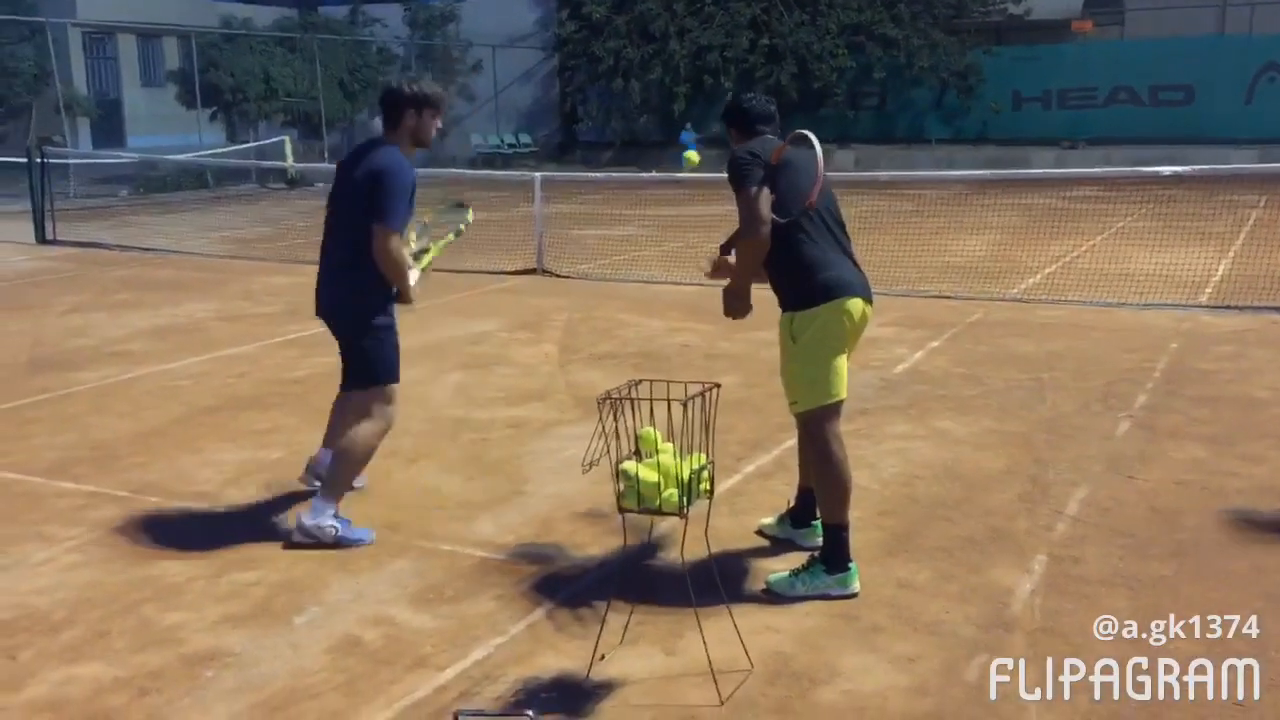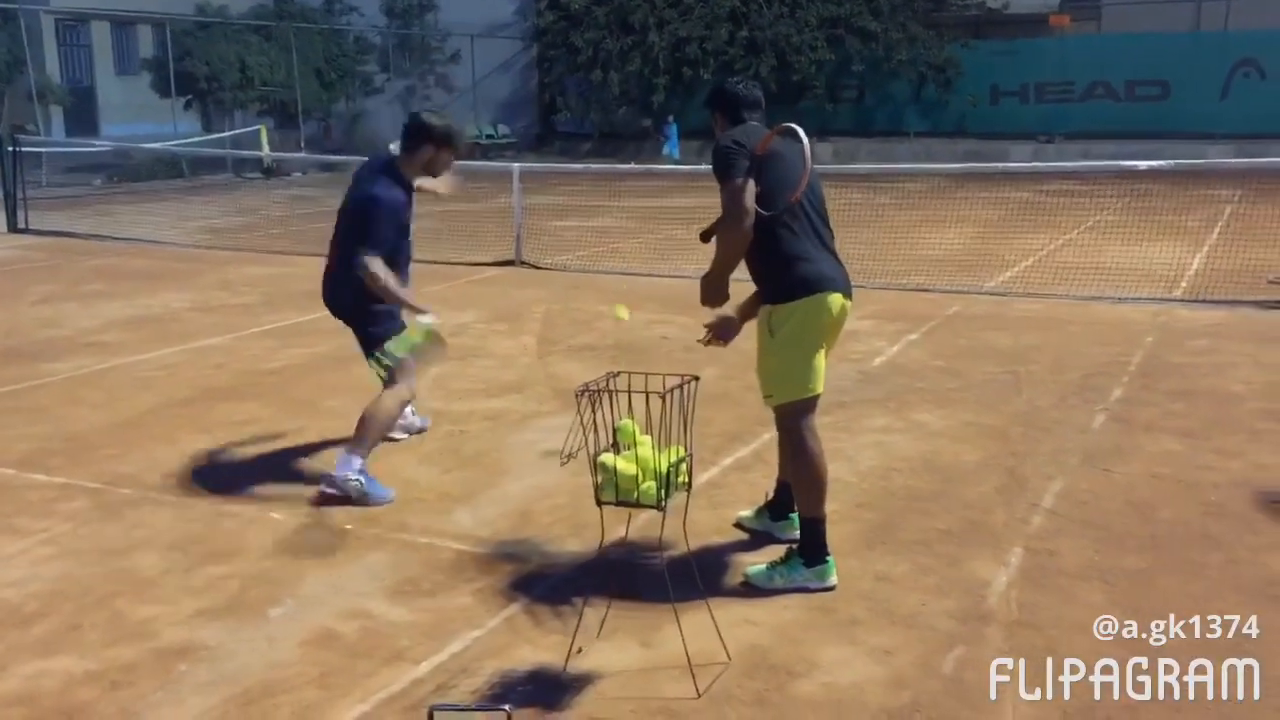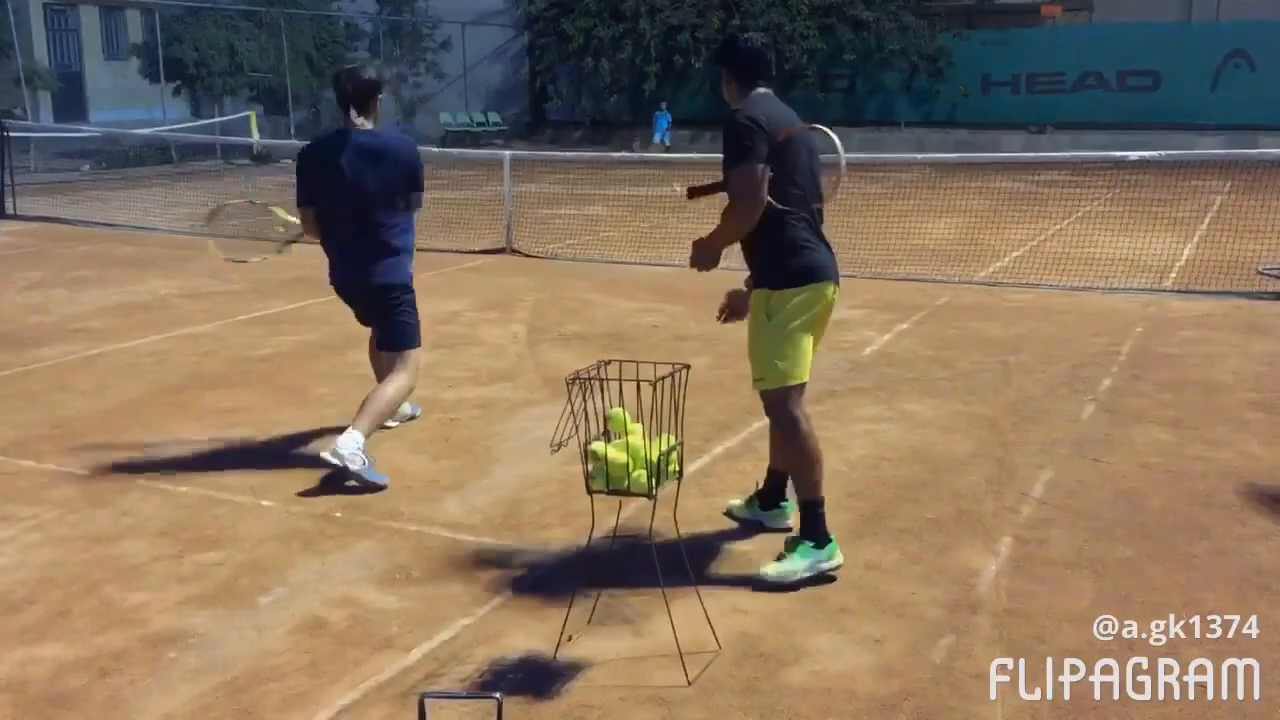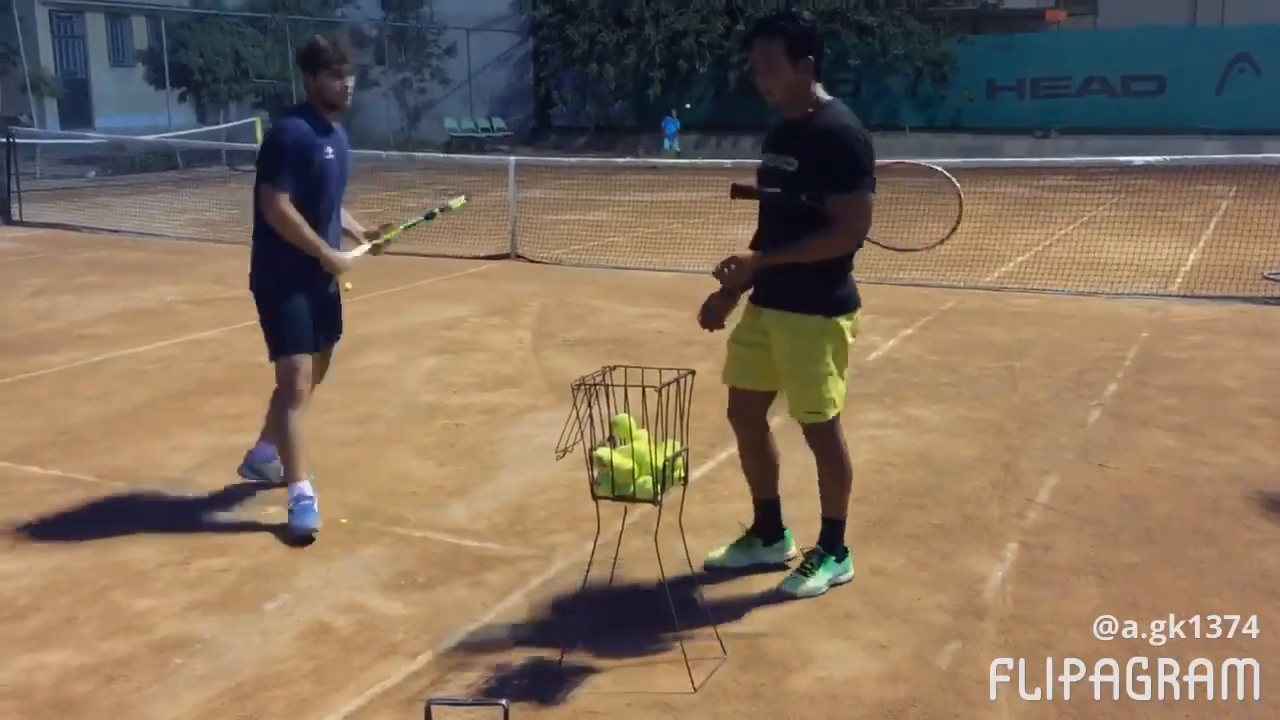
dt=0.7s
person 1, frame 1
left shoulder: (746, 157)
right shoulder: (799, 158)
left elbow: (759, 227)
left wrist: (737, 287)
right wrist: (740, 268)
left hip: (819, 301)
right hip: (850, 293)
left knee: (822, 423)
right knee: (810, 414)
left ankle: (836, 564)
right ankle: (804, 517)
person 1, frame 2
left shoulder: (732, 145)
right shoulder: (787, 149)
left elbow: (741, 218)
left wrist: (715, 278)
right wrist: (739, 317)
left hip: (800, 296)
right hip: (830, 288)
left knee: (796, 417)
right knee: (790, 410)
left ankle: (814, 558)
right ankle: (781, 511)
person 1, frame 3
left shoulder: (745, 121)
right shoulder: (789, 120)
left elbow: (750, 204)
left wrist: (710, 246)
right wrist: (750, 288)
left hip: (790, 282)
right hip: (813, 273)
left knee: (785, 402)
right knee: (783, 398)
left ankle: (816, 539)
right ankle: (772, 500)
person 1, frame 4
left shoulder: (842, 135)
right shoulder: (778, 135)
left elbow: (850, 231)
left wrist: (762, 262)
right wrist: (729, 290)
left hip: (817, 311)
right hip: (766, 304)
left knee: (821, 429)
right knee: (745, 411)
left ankle: (834, 553)
right ankle: (769, 533)
person 2, frame 1
left shoulder: (359, 157)
right shoulder: (395, 168)
right elbow: (386, 247)
left wrist: (397, 263)
right wrist: (405, 285)
left hip: (335, 294)
right hip: (363, 303)
left knee: (362, 378)
right knee: (379, 411)
left ankle: (326, 462)
right ankle: (320, 515)
person 2, frame 2
left shoulder: (380, 168)
right shoulder: (386, 201)
right elbow: (370, 267)
left wrist: (432, 185)
right wrist: (413, 306)
left hip: (345, 290)
right hip: (362, 298)
left knee: (390, 351)
right knee: (402, 381)
left ankle: (399, 417)
right ankle: (347, 470)
person 2, frame 3
left shoulder: (313, 155)
right shoulder: (402, 148)
left elbow: (310, 225)
left hip: (345, 274)
right hip: (390, 273)
left knee: (381, 331)
right knee: (404, 369)
left ankle: (388, 408)
right ankle: (350, 445)
person 2, frame 4
left shoulder: (337, 135)
right shoulder: (289, 132)
right elbow: (274, 207)
left wrist: (359, 231)
right wrist: (325, 253)
left hip: (320, 278)
right hip: (282, 279)
left knee: (312, 375)
right knee: (295, 380)
left ankle: (264, 456)
right ankle: (301, 493)
